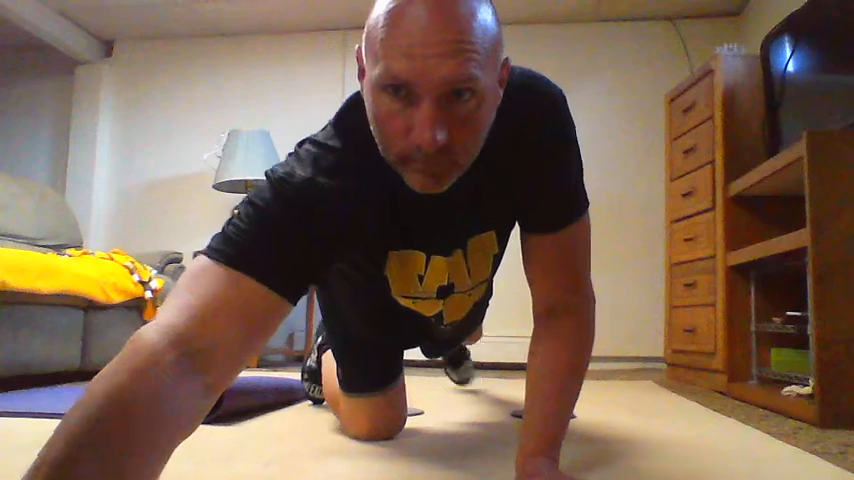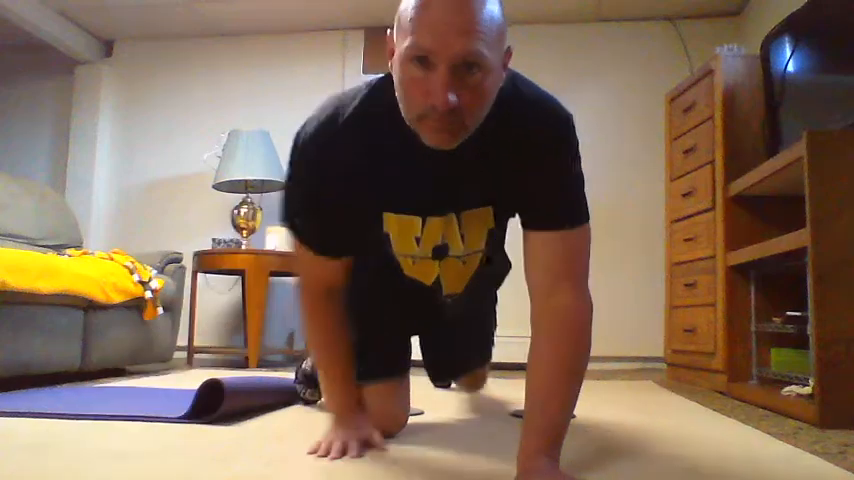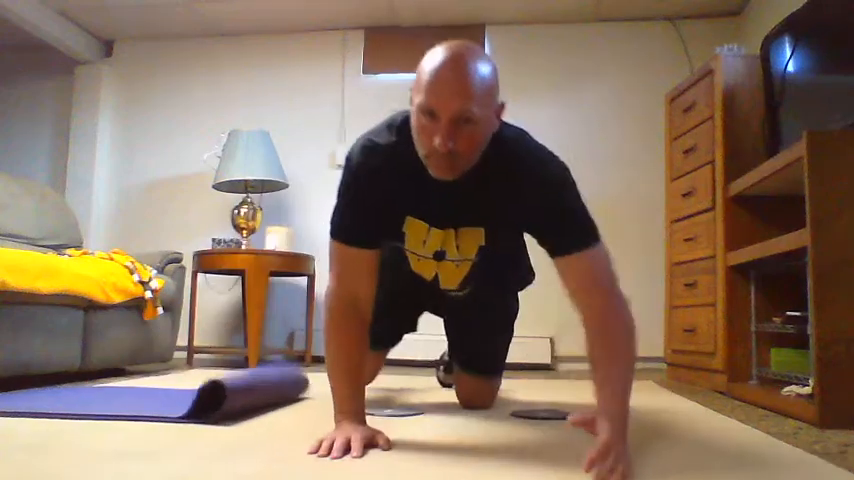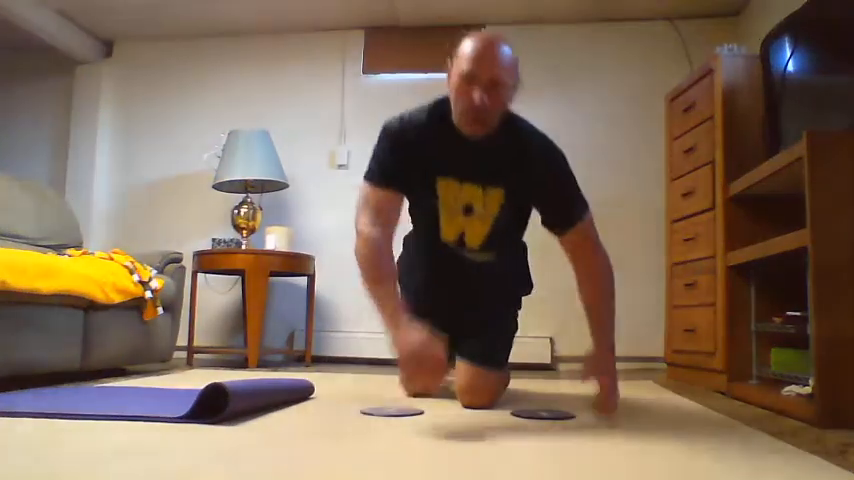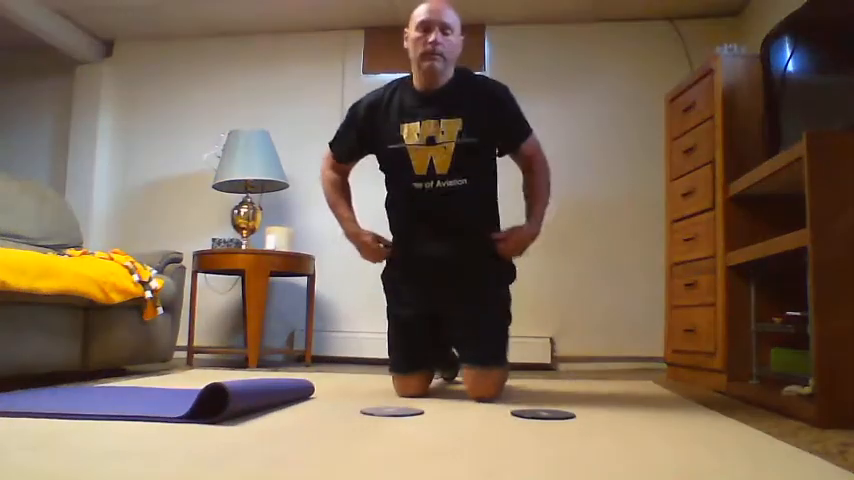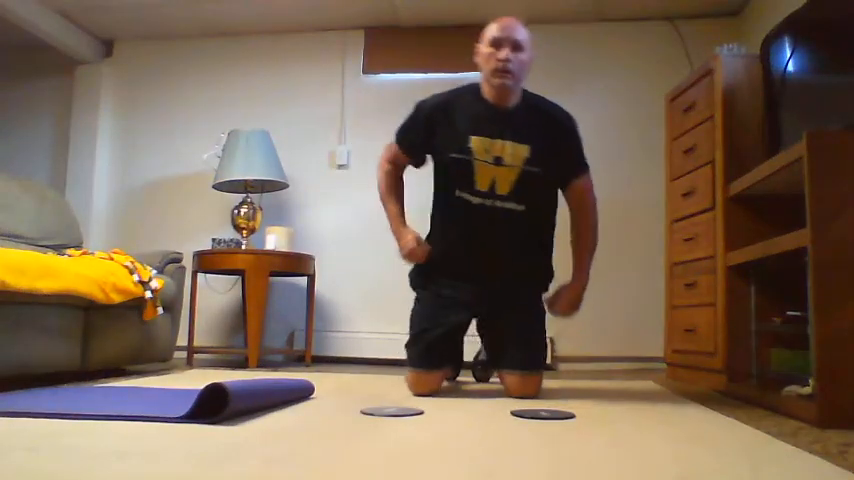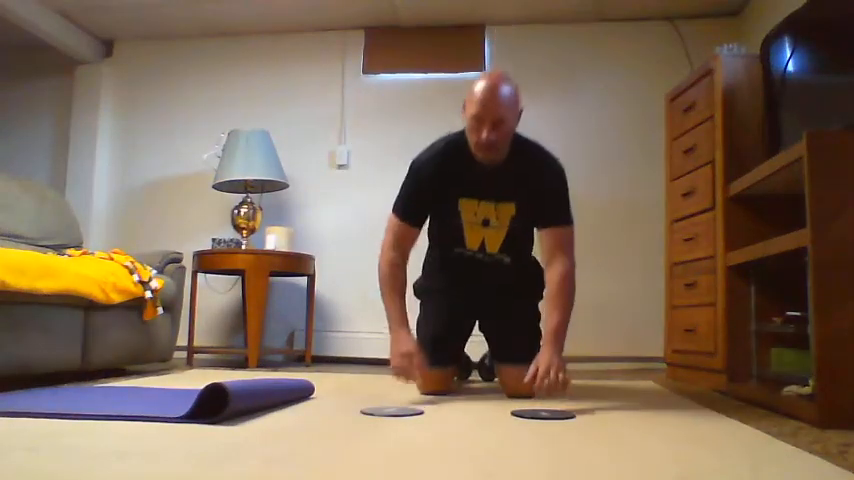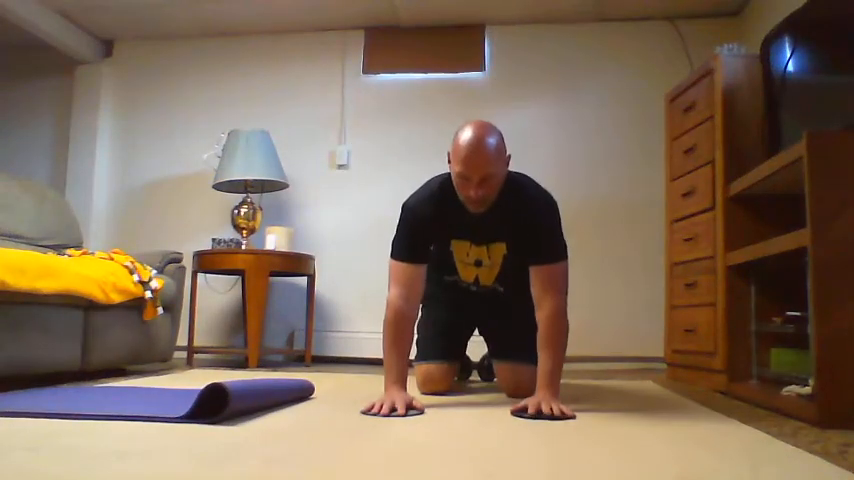
dt=0.5s
person 1, frame 1
left shoulder: (537, 117)
right shoulder: (316, 181)
left elbow: (563, 303)
right elbow: (180, 355)
left hip: (461, 296)
right hip: (366, 298)
left knee: (456, 335)
left ankle: (446, 343)
right ankle: (328, 358)
person 1, frame 2
left shoulder: (542, 127)
right shoulder: (330, 138)
left elbow: (562, 297)
right elbow: (321, 284)
right wrist: (344, 414)
left hip: (468, 283)
right hip: (375, 281)
left knee: (470, 381)
right knee: (381, 418)
left ankle: (442, 353)
right ankle: (323, 363)
person 1, frame 3
left shoulder: (535, 172)
right shoulder: (372, 159)
left elbow: (602, 299)
right elbow: (349, 292)
left wrist: (614, 416)
right wrist: (349, 417)
left hip: (487, 284)
right hip: (401, 269)
left knee: (477, 398)
right knee: (359, 370)
left ankle: (457, 359)
person 1, frame 4
left shoulder: (537, 154)
right shoulder: (406, 135)
left elbow: (589, 255)
right elbow: (371, 230)
left wrist: (604, 354)
right wrist: (400, 326)
left hip: (496, 278)
right hip: (427, 270)
left knee: (478, 394)
right knee: (418, 385)
left ankle: (480, 360)
right ankle: (449, 355)
person 1, frame 5
left shoulder: (490, 97)
right shoulder: (374, 109)
left elbow: (534, 162)
right elbow: (333, 170)
left wrist: (532, 226)
right wrist: (353, 231)
left hip: (479, 265)
right hip: (409, 267)
left knee: (484, 390)
right knee: (410, 389)
left ankle: (465, 352)
right ankle: (438, 349)
person 1, frame 6
left shoulder: (556, 125)
right shoulder: (440, 111)
left elbow: (582, 206)
right elbow: (390, 164)
left wrist: (578, 281)
right wrist: (400, 228)
left hip: (518, 278)
right hip: (445, 272)
left knee: (524, 388)
right knee: (423, 385)
left ankle: (492, 353)
right ankle: (452, 357)
person 1, frame 7
left shoulder: (543, 170)
right shoulder: (432, 164)
left elbow: (560, 261)
right elbow: (393, 252)
left wrist: (552, 347)
right wrist: (399, 332)
left hip: (512, 286)
right hip: (447, 282)
left knee: (522, 386)
right knee: (431, 383)
left ankle: (494, 361)
right ankle: (458, 362)
person 1, frame 8
left shoulder: (537, 205)
right shoulder: (421, 206)
left elbow: (551, 301)
right elbow: (401, 298)
left wrist: (546, 390)
right wrist: (394, 386)
left hip: (511, 296)
right hip: (447, 293)
left knee: (521, 386)
right knee: (432, 382)
left ankle: (495, 361)
right ankle: (459, 360)
